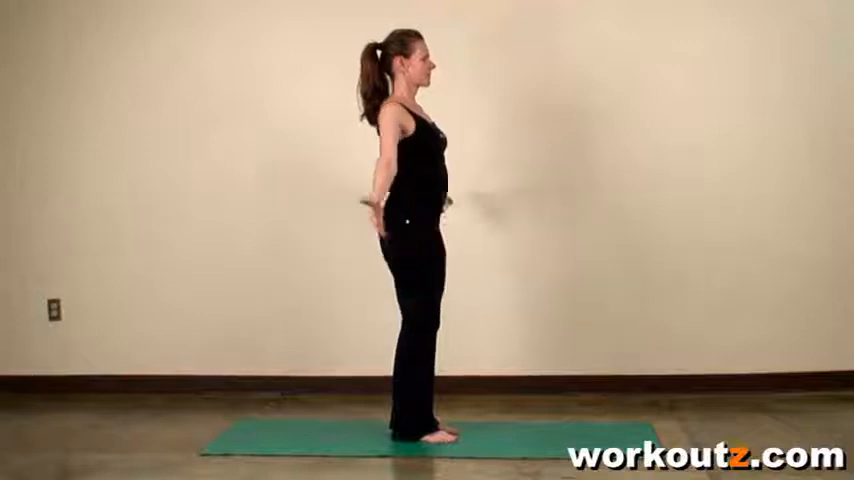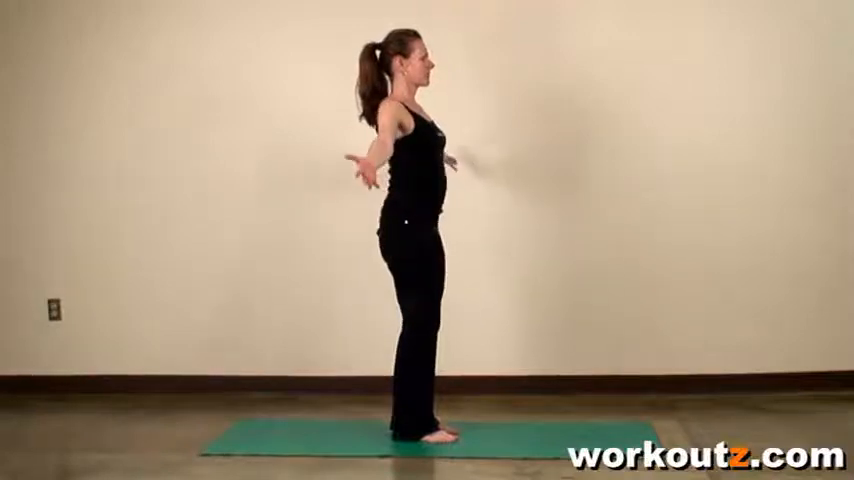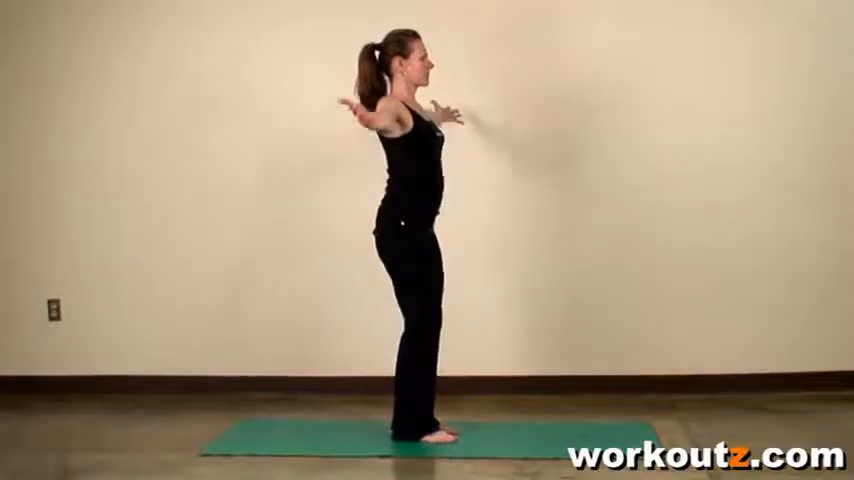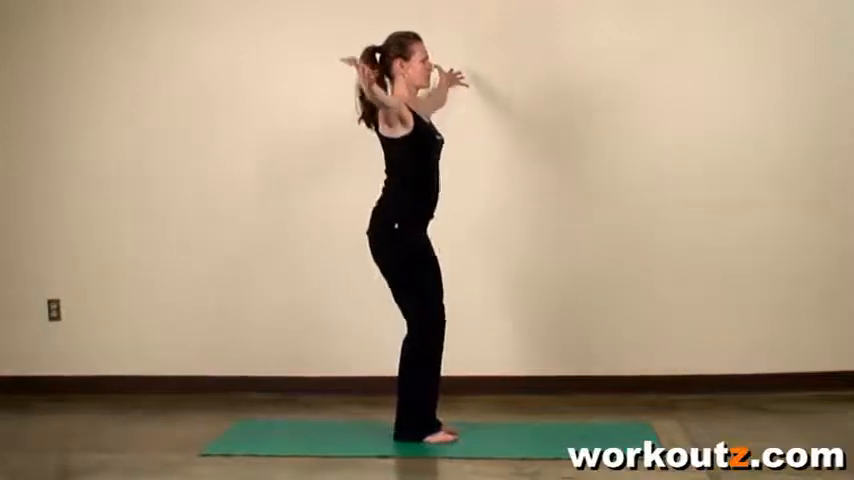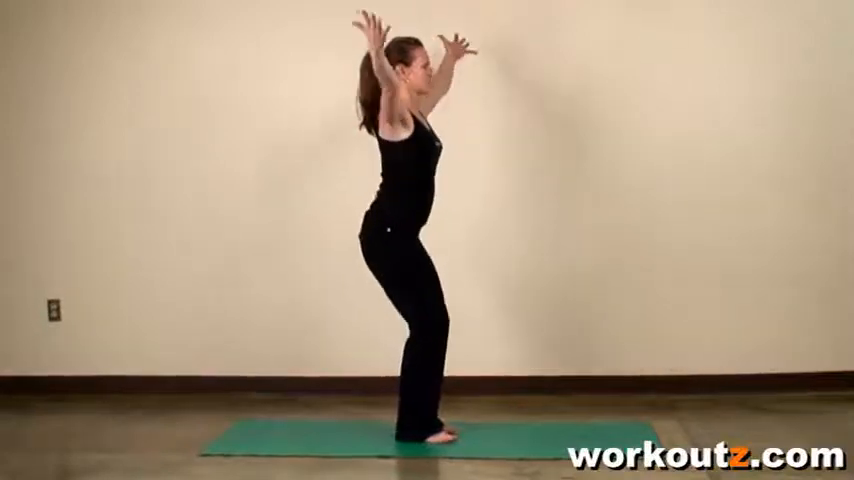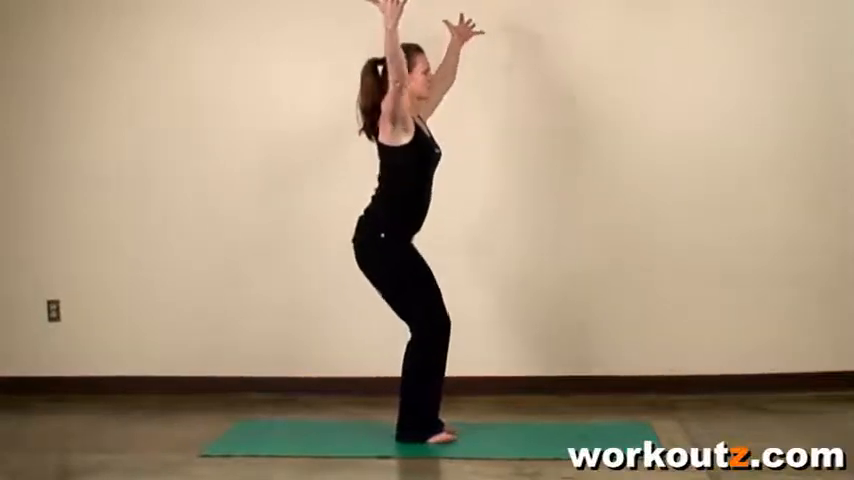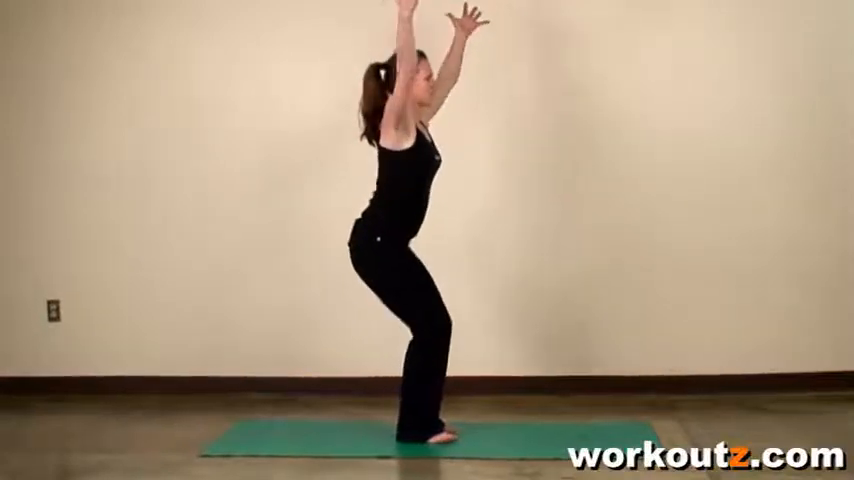
dt=0.2s
person 1, frame 1
left shoulder: (413, 108)
right shoulder: (392, 110)
right elbow: (389, 159)
left wrist: (437, 190)
right wrist: (378, 199)
left hip: (425, 228)
right hip: (406, 230)
left knee: (425, 324)
right knee: (418, 324)
left ankle: (418, 419)
right ankle: (411, 424)
person 1, frame 2
left shoulder: (413, 108)
right shoulder: (391, 108)
right elbow: (385, 143)
left wrist: (441, 154)
right wrist: (369, 163)
left hip: (422, 228)
right hip: (404, 229)
left knee: (425, 324)
right knee: (419, 324)
left ankle: (419, 419)
right ankle: (411, 424)
person 1, frame 3
left shoulder: (412, 108)
right shoulder: (392, 107)
right elbow: (381, 119)
left wrist: (442, 115)
right wrist: (364, 116)
left hip: (418, 228)
right hip: (400, 229)
left knee: (427, 323)
right knee: (421, 323)
left ankle: (420, 419)
right ankle: (412, 424)
person 1, frame 4
left shoulder: (415, 109)
right shoulder: (393, 111)
left elbow: (434, 100)
right elbow: (378, 98)
left wrist: (446, 83)
right wrist: (367, 83)
left hip: (410, 230)
right hip: (394, 231)
left knee: (430, 324)
right knee: (424, 324)
left ankle: (422, 420)
right ankle: (413, 425)
person 1, frame 5
left shoulder: (414, 111)
right shoulder: (392, 112)
left elbow: (440, 85)
right elbow: (384, 81)
left wrist: (451, 59)
right wrist: (376, 49)
left hip: (401, 235)
right hip: (386, 235)
left knee: (433, 323)
right knee: (428, 324)
left ankle: (423, 420)
right ankle: (415, 425)
person 1, frame 6
left shoulder: (416, 116)
right shoulder: (393, 118)
left elbow: (445, 80)
right elbow: (395, 74)
left wrist: (456, 44)
left hip: (394, 240)
right hip: (379, 241)
left knee: (434, 325)
right knee: (429, 326)
left ankle: (423, 421)
right ankle: (416, 426)
person 1, frame 7
left shoulder: (418, 121)
right shoulder: (395, 122)
left elbow: (449, 78)
right elbow: (404, 68)
left hip: (390, 244)
right hip: (375, 244)
left knee: (435, 327)
right knee: (431, 327)
left ankle: (423, 421)
right ankle: (416, 426)
